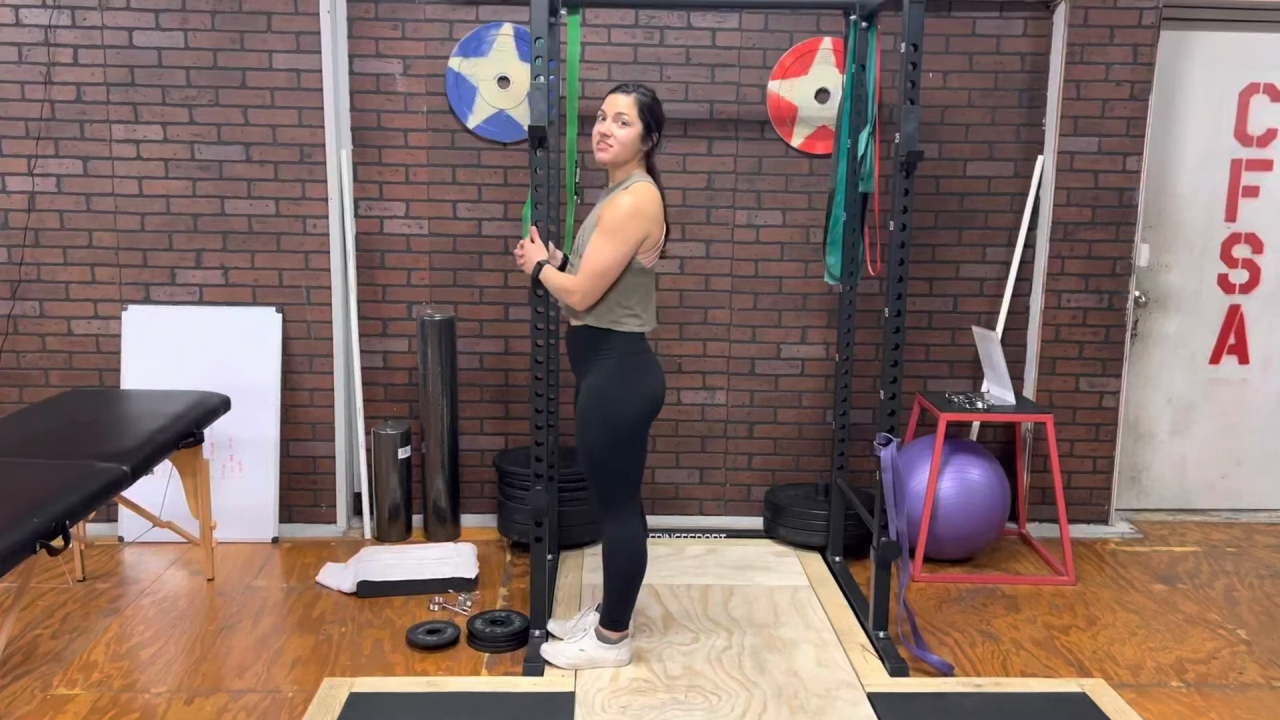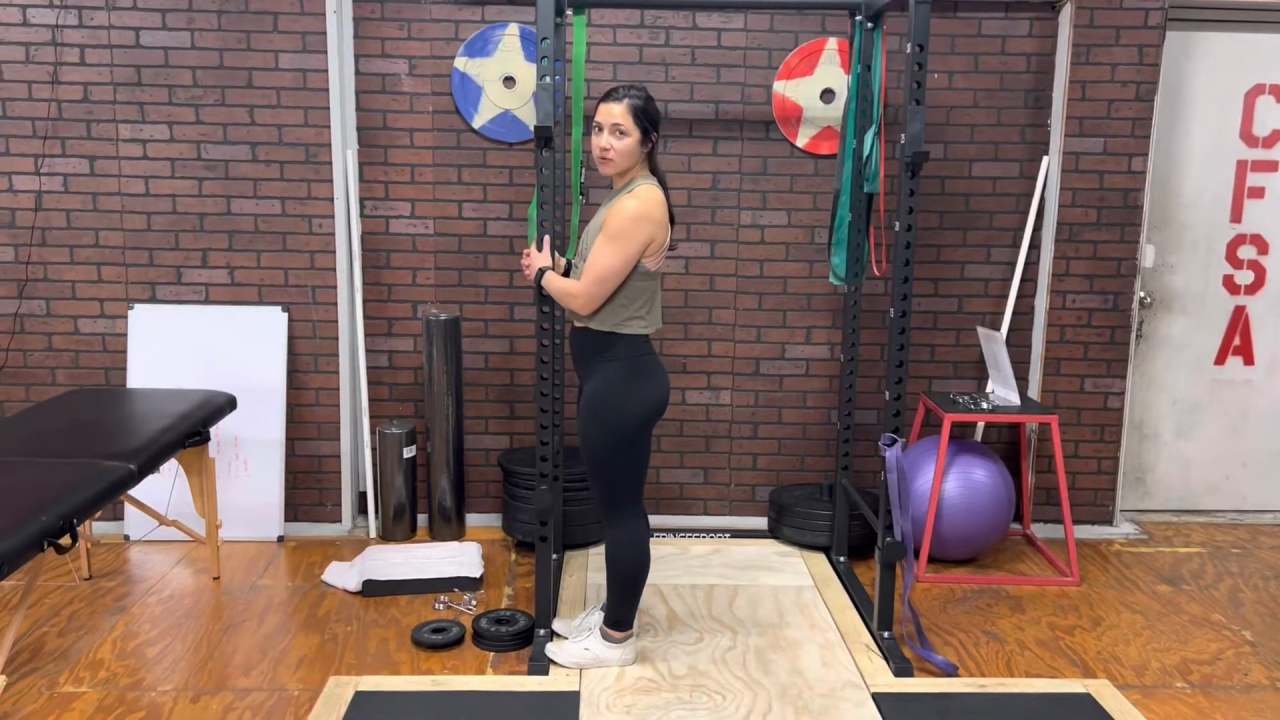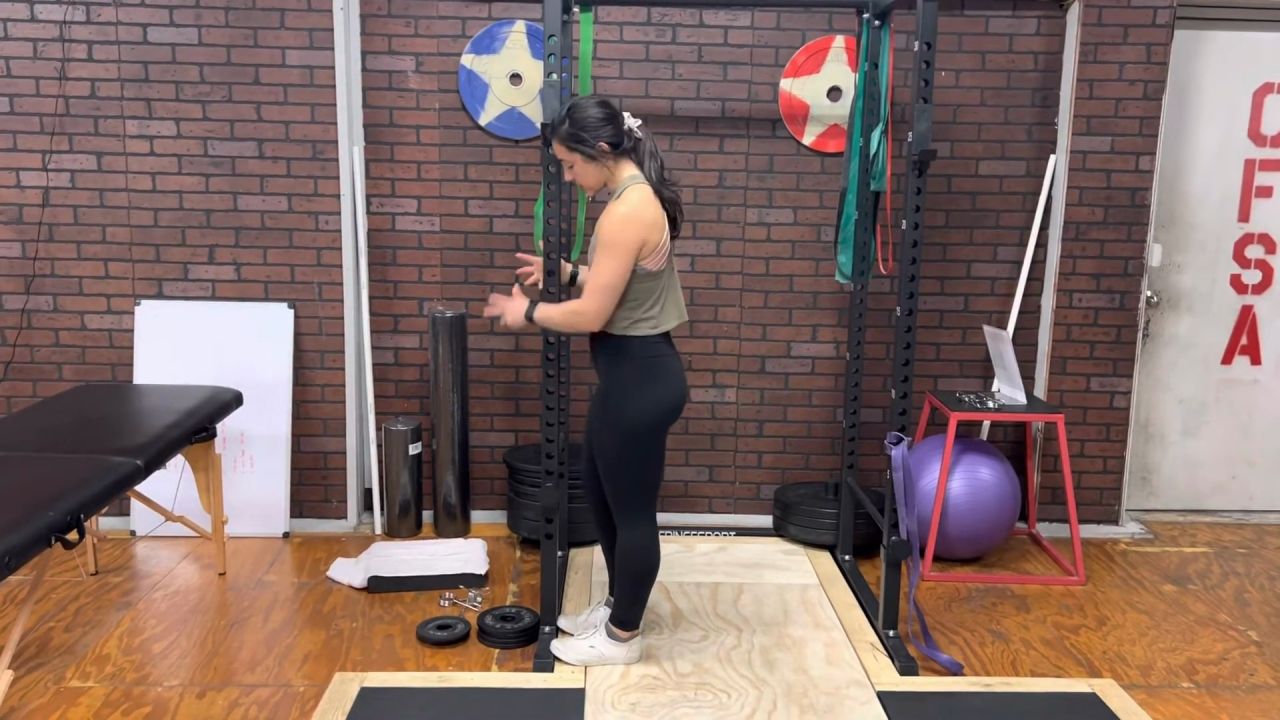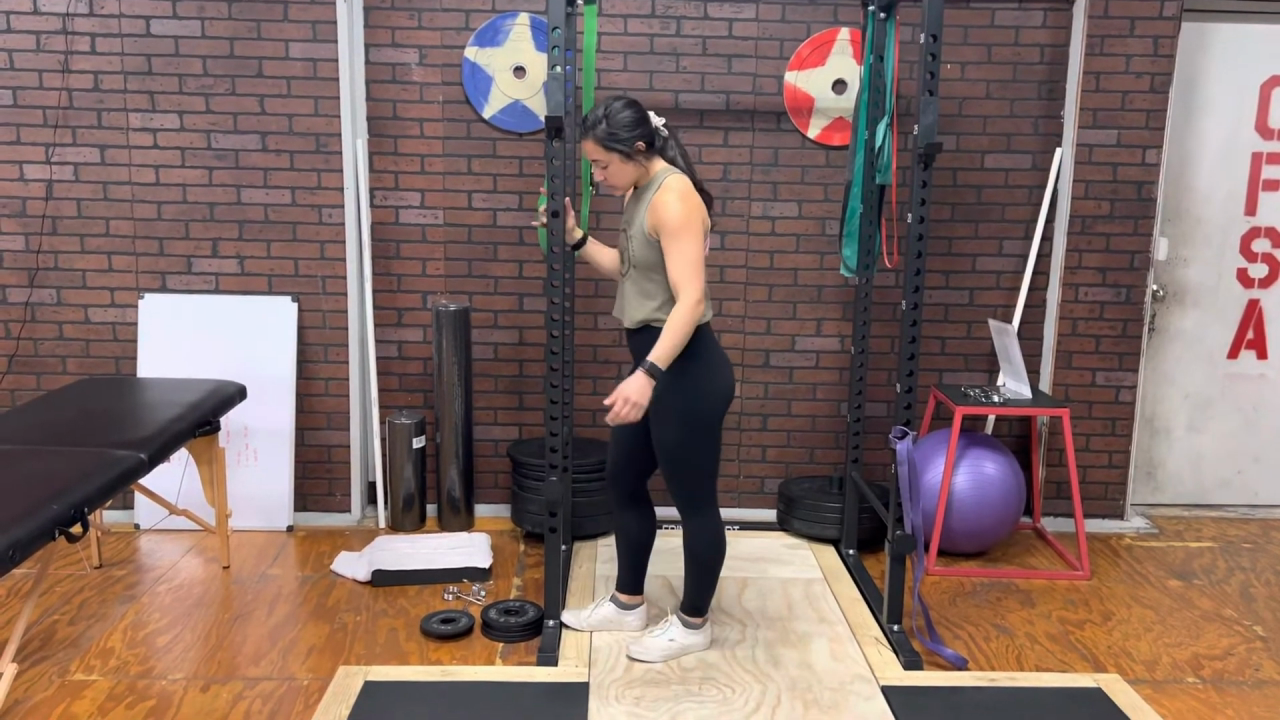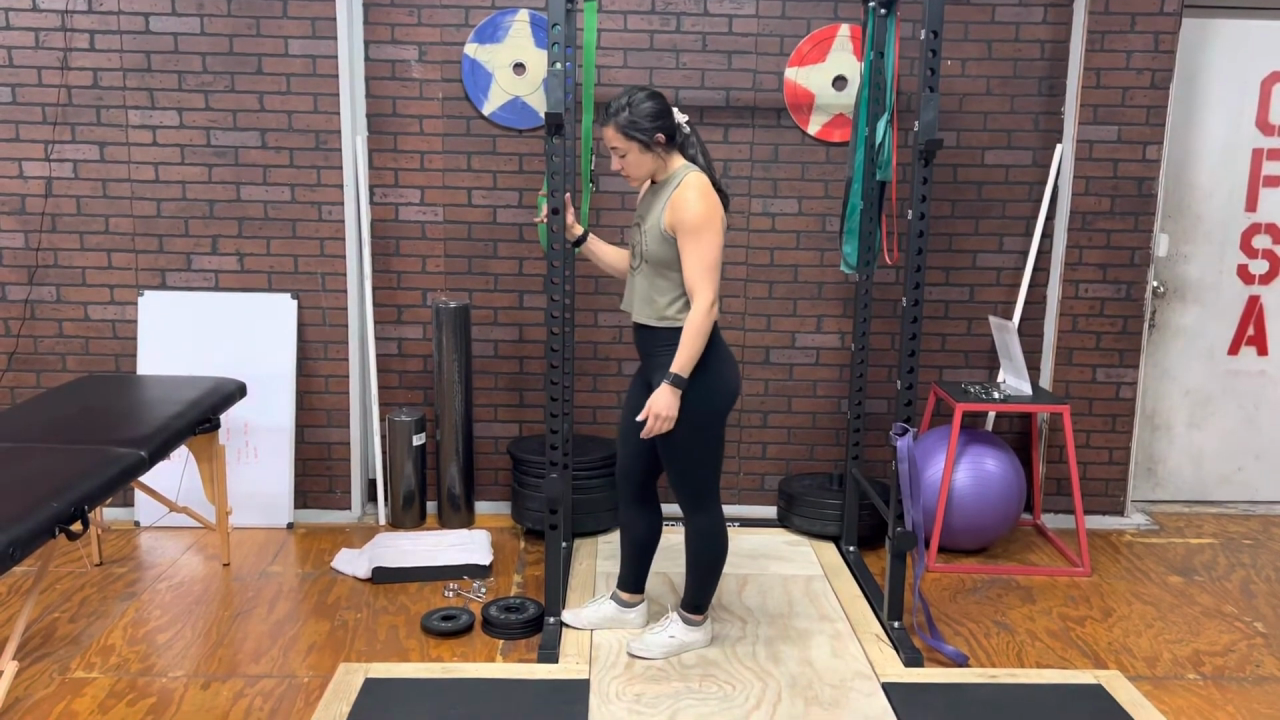
dt=1s
person 1, frame 1
left shoulder: (634, 201)
right shoulder: (620, 195)
left elbow: (582, 294)
left wrist: (539, 265)
right wrist: (554, 258)
left hip: (618, 371)
right hip: (606, 367)
left knee: (618, 505)
right knee: (613, 500)
left ankle: (612, 638)
right ankle: (609, 614)
person 1, frame 2
left shoulder: (637, 205)
right shoulder: (626, 198)
left elbow: (584, 298)
left wrist: (542, 272)
right wrist: (558, 265)
left hip: (621, 376)
right hip: (610, 372)
left knee: (621, 509)
right knee: (615, 504)
left ankle: (617, 638)
right ankle: (613, 612)
person 1, frame 3
left shoulder: (627, 211)
right shoulder: (636, 196)
left elbow: (592, 313)
left wrist: (528, 310)
right wrist: (565, 271)
left hip: (639, 376)
right hip: (630, 370)
left knee: (632, 510)
right knee: (602, 493)
left ankle: (622, 635)
right ankle: (618, 605)
person 1, frame 4
left shoulder: (674, 197)
right shoulder: (640, 192)
left elbow: (690, 300)
left wrist: (647, 376)
right wrist: (576, 238)
left hip: (685, 369)
right hip: (655, 360)
left knee: (694, 501)
right knee: (622, 483)
left ankle: (693, 622)
right ankle: (627, 602)
person 1, frame 5
left shoulder: (692, 195)
right shoulder: (654, 190)
left elbow: (704, 301)
left wrist: (675, 385)
right wrist: (578, 235)
left hip: (691, 368)
right hip: (655, 361)
left knee: (697, 498)
right knee: (632, 483)
left ankle: (693, 620)
right ankle: (628, 601)
